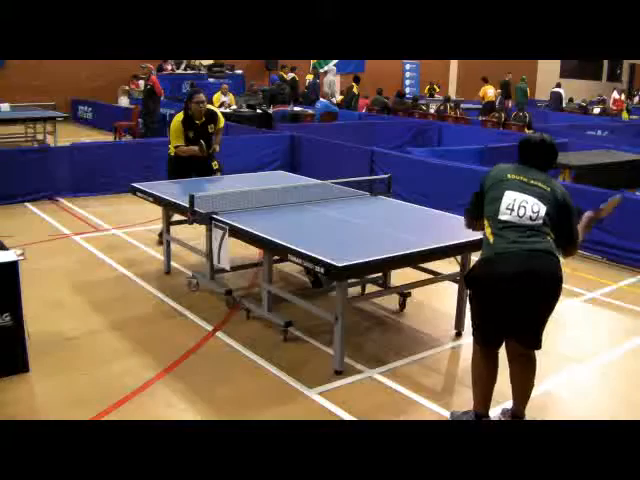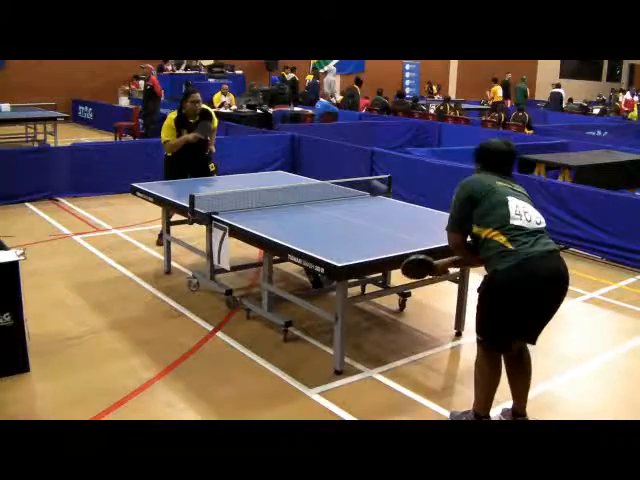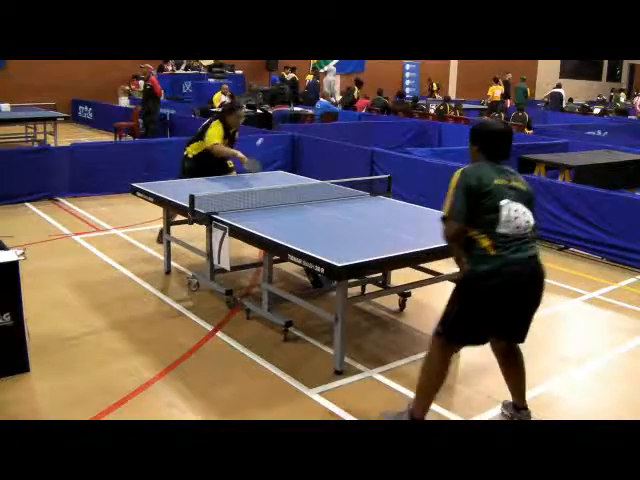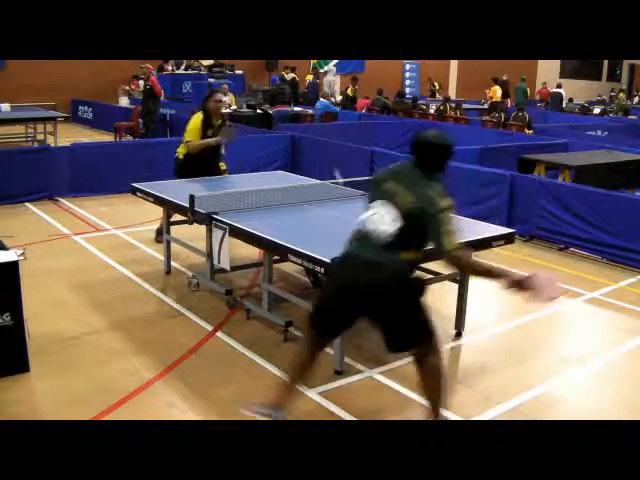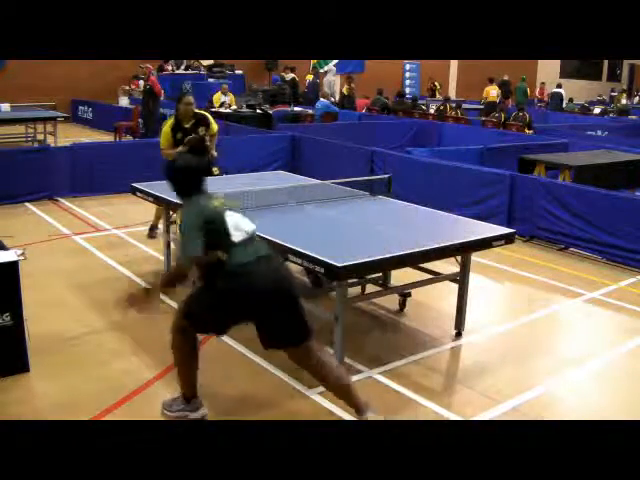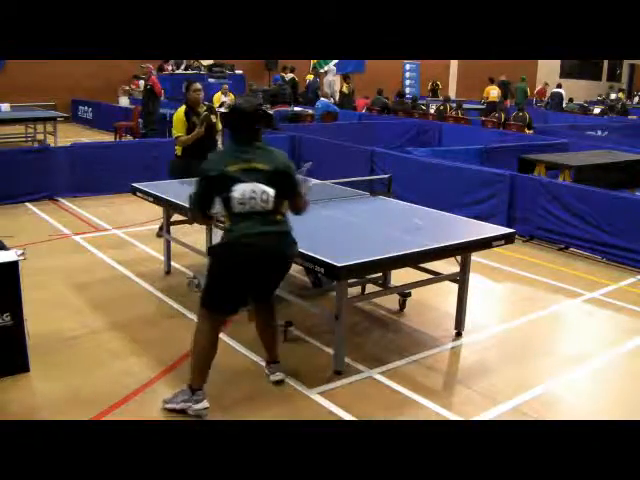
dt=0.5s
person 1, frame 1
left shoulder: (496, 174)
right shoulder: (558, 192)
left elbow: (471, 222)
right elbow: (570, 249)
right wrist: (588, 219)
left hip: (497, 267)
right hip: (544, 270)
left knee: (485, 345)
right knee: (521, 345)
left ankle: (479, 415)
right ankle: (516, 414)
person 1, frame 2
left shoulder: (471, 185)
right shoulder: (517, 190)
left elbow: (456, 241)
left wrist: (472, 257)
left hip: (516, 275)
right hip: (555, 270)
left knee: (489, 346)
right knee: (516, 342)
left ankle: (479, 416)
right ankle: (518, 413)
person 1, frame 3
left shoulder: (467, 175)
right shoulder: (523, 182)
left elbow: (454, 229)
left wrist: (463, 262)
left hip: (490, 275)
right hip: (530, 274)
left knee: (444, 342)
right knee: (504, 340)
left ankle: (415, 417)
right ankle: (519, 409)
person 1, frame 4
left shoulder: (386, 175)
right shoulder: (437, 201)
right elbow: (458, 258)
right wrist: (505, 275)
left hip: (347, 270)
right hip: (388, 279)
left knee: (315, 340)
right knee: (425, 347)
left ankle: (274, 406)
right ankle: (435, 418)
person 1, frame 5
left shoulder: (192, 213)
right shoulder: (213, 201)
left elbow: (189, 262)
left wrist: (153, 290)
left hip: (238, 286)
right hip: (274, 273)
left knee: (183, 325)
right knee: (307, 350)
left ankle: (189, 402)
right ankle: (365, 413)
person 1, frame 6
left shoulder: (214, 163)
right shoulder: (280, 159)
left elbow: (197, 212)
right elbow: (299, 207)
right wrist: (296, 194)
left hip: (239, 248)
right hip: (278, 248)
left knee: (211, 316)
right knee: (261, 300)
left ankle: (194, 393)
right ankle: (274, 365)
person 2, frame 1
left shoulder: (213, 113)
right shoulder: (179, 121)
left elbow: (219, 127)
right elbow: (178, 149)
left wrist: (216, 144)
right wrist: (193, 150)
left hip: (205, 155)
right hip: (181, 158)
person 2, frame 2
left shoulder: (207, 112)
right shoulder: (173, 119)
left elbow: (213, 127)
right elbow: (167, 147)
left wrist: (211, 143)
right wrist: (186, 138)
left hip: (202, 157)
right hip: (177, 160)
right ankle: (164, 232)
person 2, frame 3
left shoulder: (233, 125)
right shoulder: (216, 127)
right elbow: (218, 149)
left wrist: (232, 153)
right wrist: (237, 154)
left hip: (218, 160)
right hip: (196, 159)
right ankle: (165, 229)
person 2, frame 4
left shoulder: (222, 118)
right shoulder: (198, 120)
right elbow: (191, 147)
left wrist: (220, 144)
right wrist: (213, 141)
left hip: (210, 159)
right hip: (188, 160)
right ankle: (161, 229)
person 2, frame 5
left shoulder: (204, 117)
right shoulder: (170, 127)
left elbow: (213, 132)
right elbow: (165, 152)
left wrist: (212, 149)
right wrist: (178, 151)
right ankle: (154, 226)
person 2, frame 6
left shoulder: (211, 110)
right shoulder: (181, 113)
left elbow: (217, 130)
right elbow: (180, 141)
left wrist: (218, 143)
right wrist: (197, 134)
left hip: (208, 157)
right hip: (186, 158)
right ankle: (164, 225)
